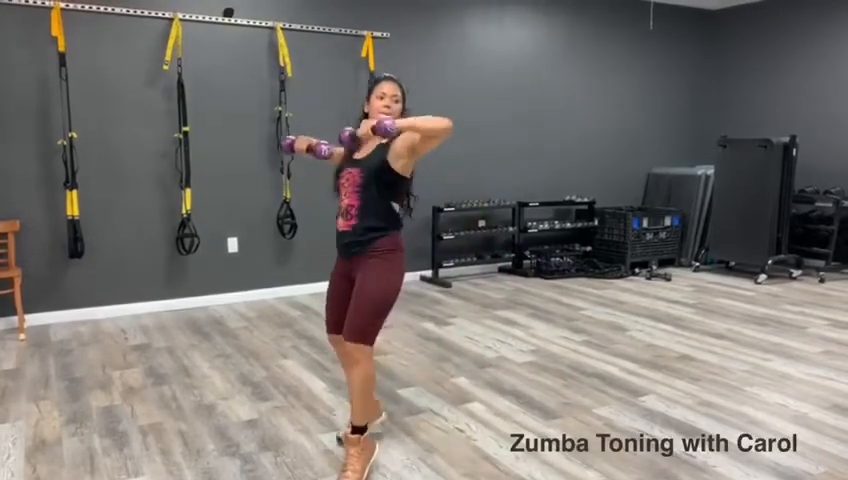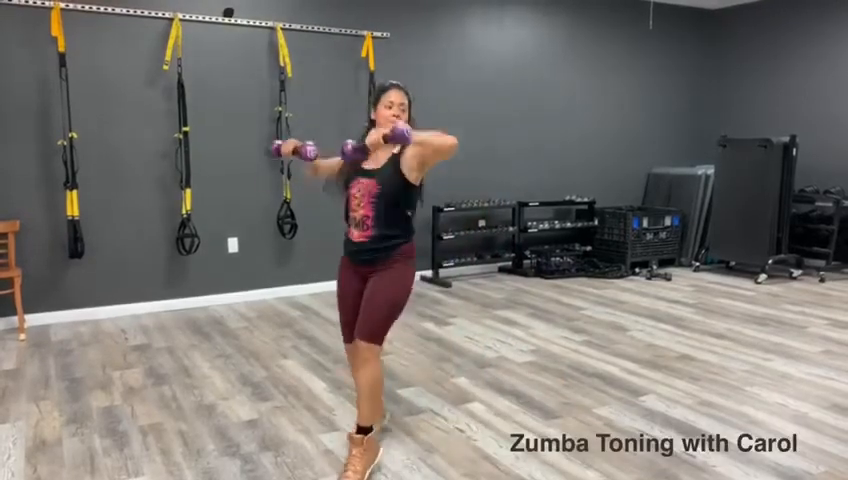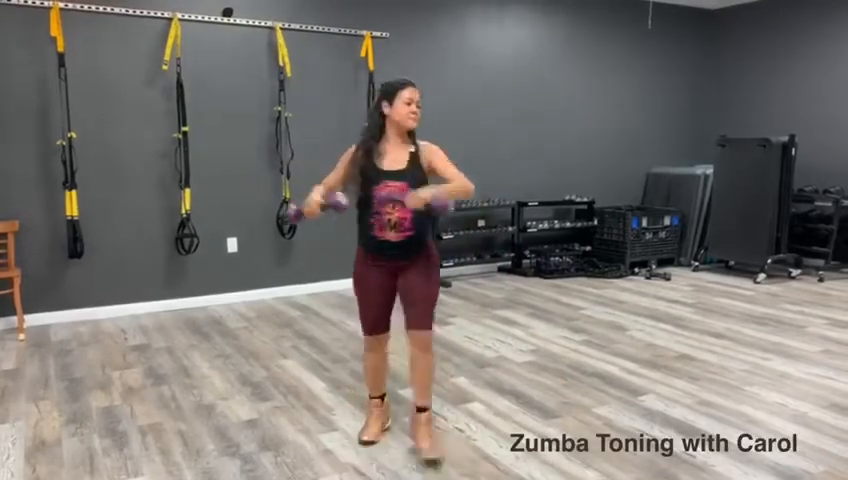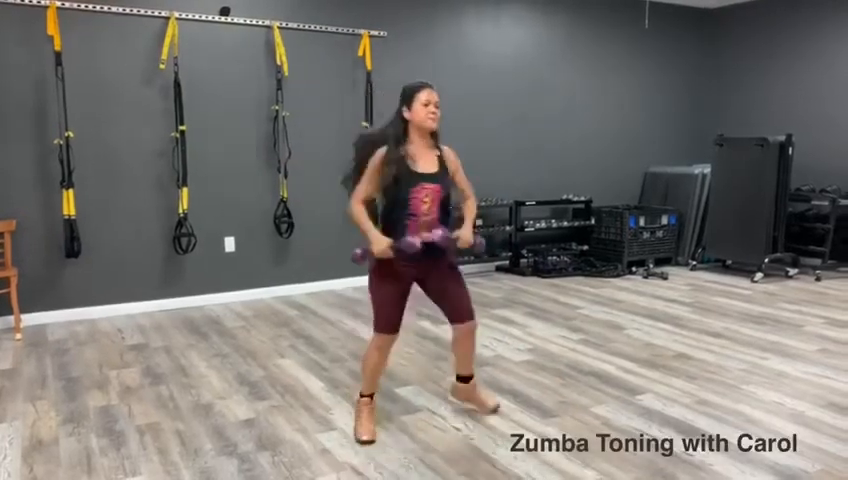
dt=0.2s
person 1, frame 1
left shoulder: (402, 145)
right shoulder: (355, 146)
left elbow: (444, 125)
right elbow: (335, 157)
left wrist: (390, 125)
right wrist: (310, 146)
left hip: (380, 256)
right hip: (346, 255)
left knee: (357, 346)
right knee: (338, 339)
left ankle: (360, 443)
right ankle: (369, 405)
person 1, frame 2
left shoulder: (409, 153)
right shoulder: (356, 154)
left elbow: (449, 144)
right elbow: (323, 169)
left wrist: (394, 137)
right wrist: (298, 151)
left hip: (393, 263)
right hip: (354, 262)
left knee: (369, 346)
right knee: (353, 345)
left ankle: (363, 446)
right ankle: (371, 409)
person 1, frame 3
left shoulder: (425, 152)
right shoulder: (360, 153)
left elbow: (465, 188)
right elbow: (326, 188)
left wrist: (430, 193)
right wrist: (314, 199)
left hip: (418, 257)
right hip: (373, 259)
left knee: (422, 336)
right knee: (375, 338)
left ankle: (421, 421)
right ankle: (378, 407)
person 1, frame 4
left shoulder: (446, 155)
right shoulder: (387, 156)
left elbow: (467, 195)
right elbow: (358, 201)
left wrist: (467, 227)
right wrist: (374, 235)
left hip: (438, 256)
right hip: (395, 260)
left knee: (465, 323)
right knee: (385, 336)
left ankle: (466, 387)
right ankle: (365, 405)
